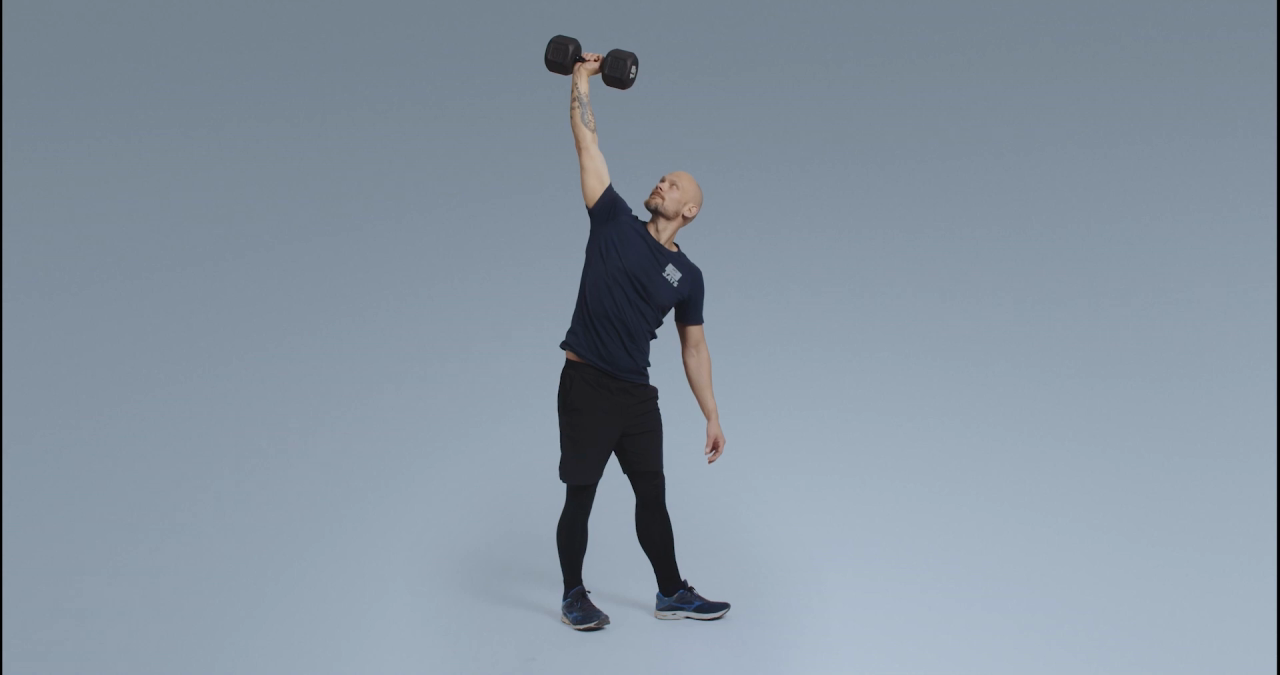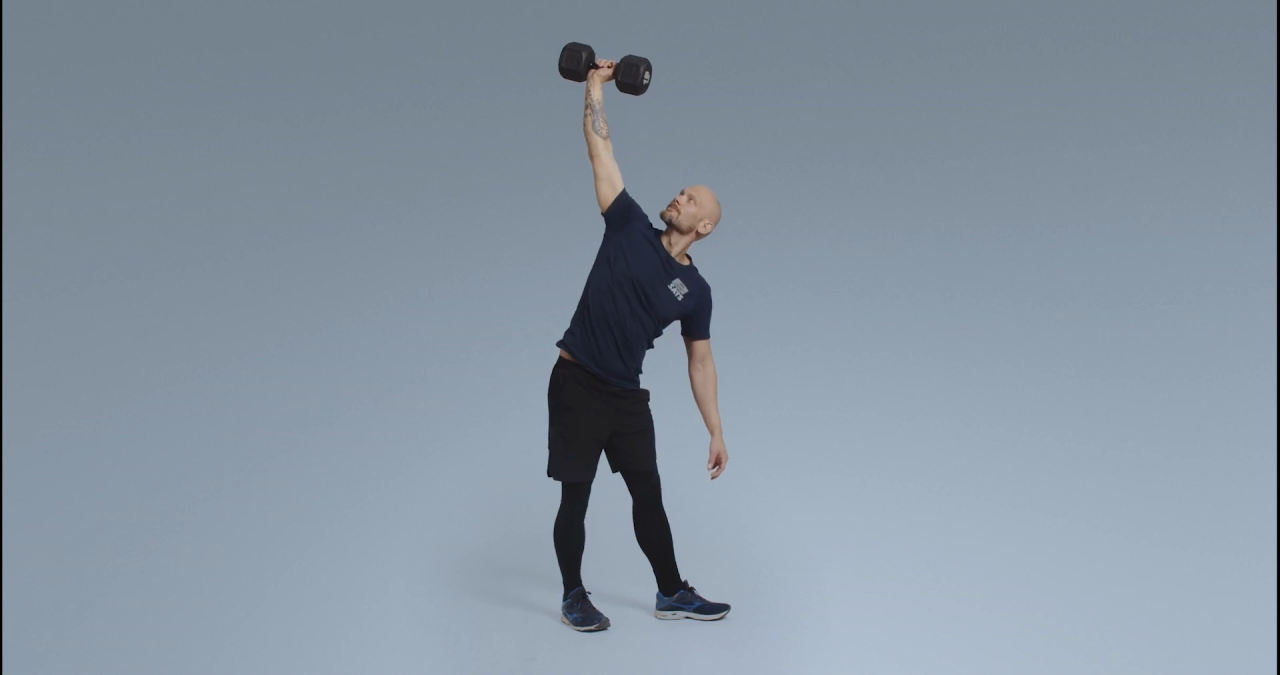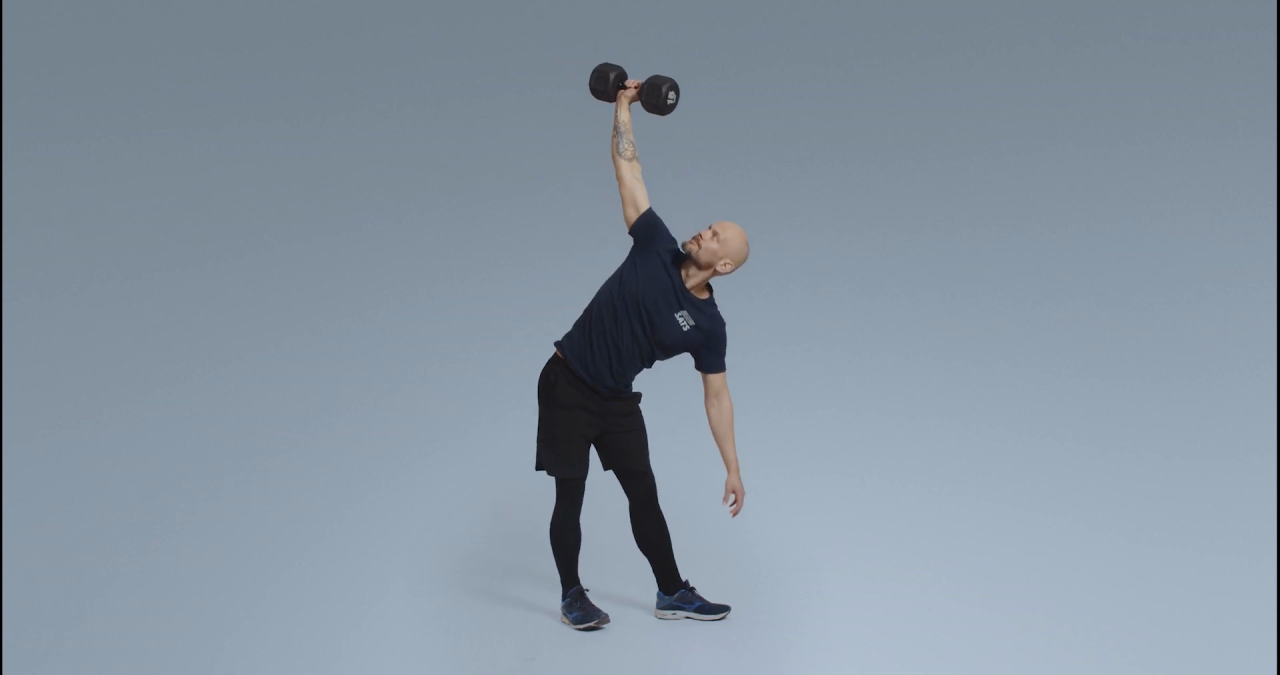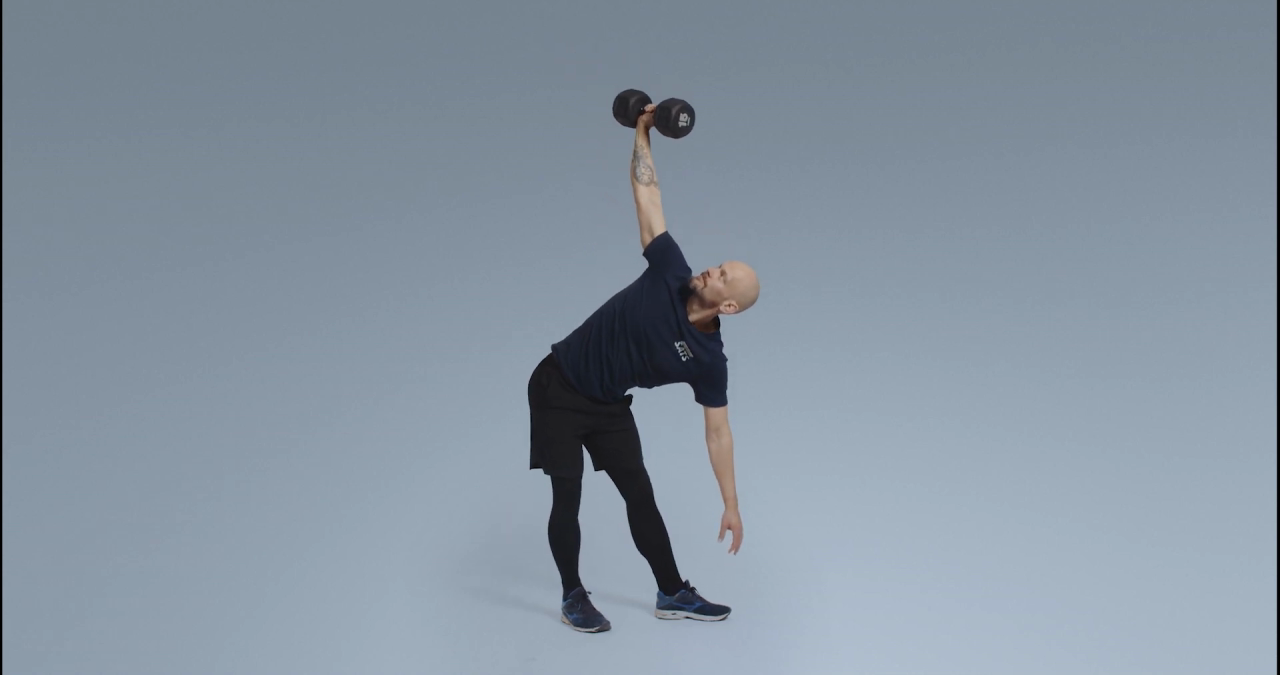
dt=0.5s
person 1, frame 1
left shoulder: (688, 276)
right shoulder: (615, 222)
left elbow: (694, 349)
right elbow: (587, 144)
left wrist: (712, 417)
right wrist: (580, 80)
left hip: (638, 392)
right hip: (587, 386)
left knee: (652, 495)
right knee: (581, 496)
left ankle: (671, 593)
right ankle: (574, 597)
person 1, frame 2
left shoulder: (696, 292)
right shoulder: (630, 228)
left elbow: (700, 364)
right elbow: (600, 150)
left wrist: (715, 432)
right wrist: (594, 86)
left hip: (627, 395)
right hip: (577, 385)
left knee: (648, 495)
right knee: (576, 497)
left ankle: (671, 593)
right ankle: (573, 598)
person 1, frame 3
left shoulder: (708, 325)
right shoulder: (656, 248)
left elbow: (716, 396)
right elbow: (627, 171)
left wrist: (733, 467)
right wrist: (623, 107)
left hip: (617, 399)
right hip: (567, 384)
left knee: (644, 494)
right knee: (571, 496)
left ankle: (672, 593)
right ankle: (572, 596)
person 1, frame 4
left shoulder: (707, 361)
right shoulder: (670, 273)
left elbow: (718, 432)
right elbow: (646, 195)
left wrist: (731, 505)
right wrist: (642, 132)
left hip: (608, 404)
right hip: (557, 388)
left knee: (640, 493)
right knee: (568, 496)
left ankle: (672, 593)
right ankle: (573, 597)
